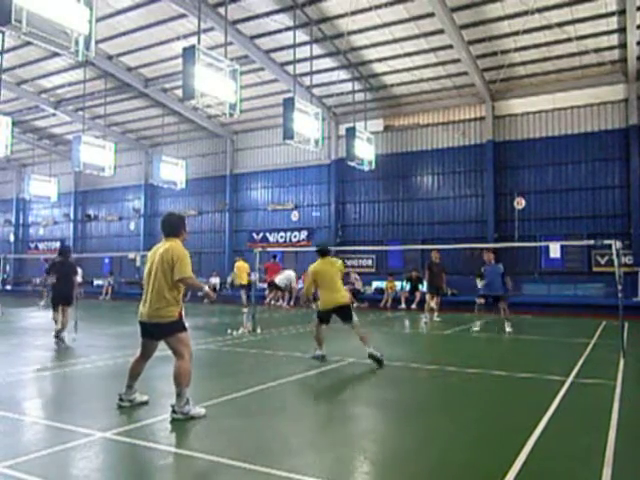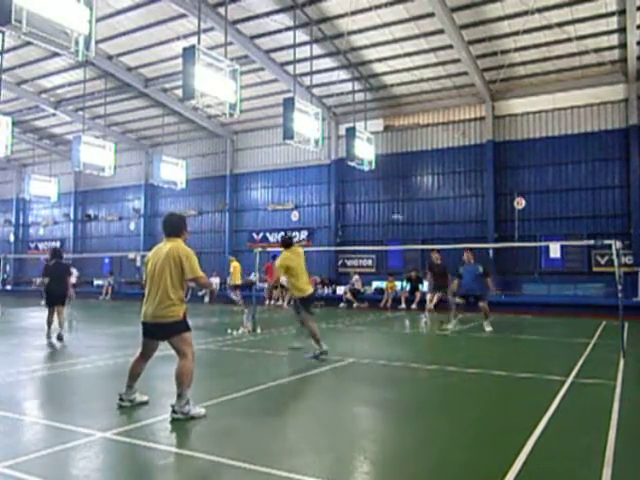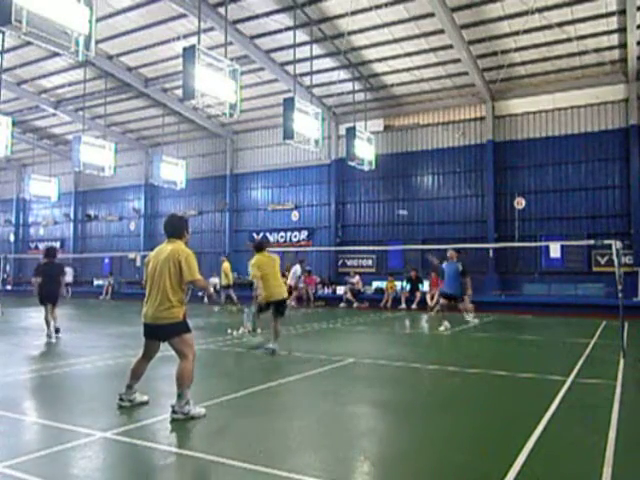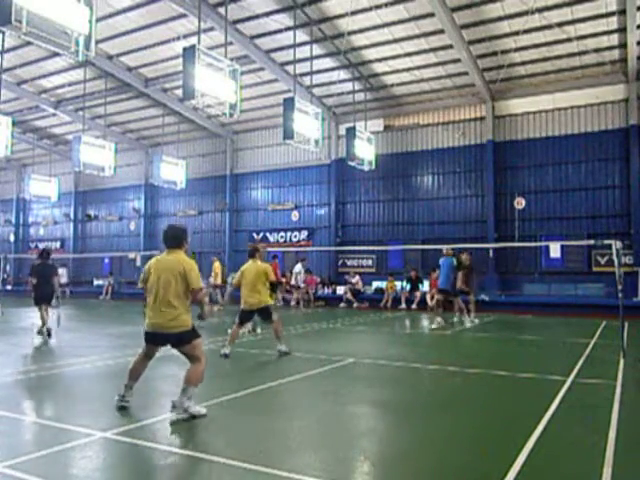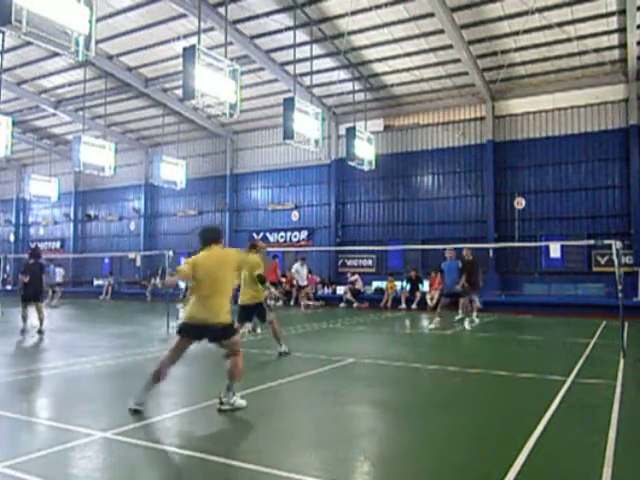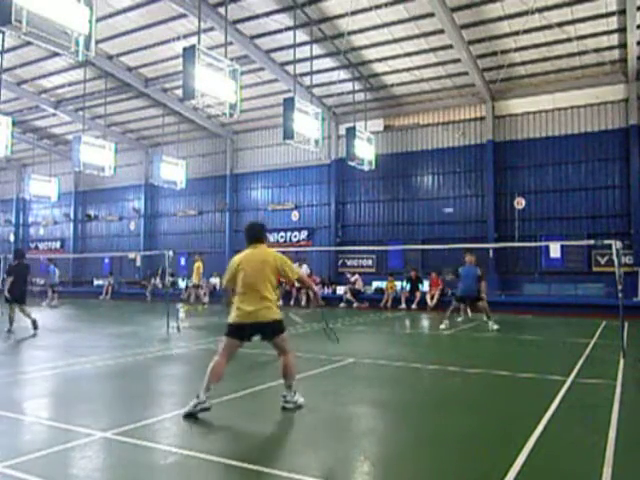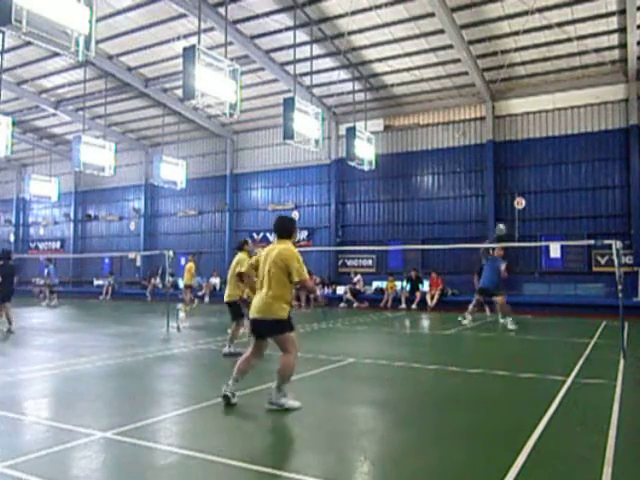
dt=0.3s
person 1, frame 1
left shoulder: (155, 249)
right shoulder: (178, 250)
right elbow: (186, 280)
right wrist: (204, 288)
left hip: (147, 313)
right hip: (168, 314)
left knee: (144, 355)
right knee: (184, 355)
left ankle: (128, 395)
right ankle: (181, 406)
person 1, frame 2
left shoulder: (154, 251)
right shoulder: (183, 251)
right elbow: (200, 280)
right wrist: (211, 286)
left hip: (149, 313)
right hip: (171, 314)
left knee: (145, 355)
right knee: (187, 355)
left ankle: (128, 395)
right ankle: (182, 406)
person 1, frame 3
left shoulder: (155, 252)
right shoulder: (183, 252)
right elbow: (197, 283)
right wrist: (209, 289)
left hip: (150, 315)
right hip: (172, 315)
left knee: (147, 355)
right knee: (188, 356)
left ankle: (128, 395)
right ankle: (182, 406)
person 1, frame 4
left shoulder: (154, 262)
right shoulder: (188, 264)
left elbow: (141, 287)
right elbow: (200, 296)
right wrist: (204, 305)
left hip: (154, 324)
right hip: (179, 324)
left knee: (145, 356)
right knee: (198, 360)
left ankle: (124, 395)
right ankle: (182, 403)
person 1, frame 5
left shoulder: (196, 260)
right shoulder: (231, 256)
left elbow: (178, 278)
left hip: (194, 318)
right hip: (219, 319)
left knee: (172, 356)
right knee: (236, 354)
left ankle: (141, 397)
right ankle: (229, 398)
person 1, frame 6
left shoulder: (237, 260)
right shoulder: (276, 257)
left elbow: (227, 286)
right elbow: (300, 279)
right wrist: (313, 288)
left hip: (240, 317)
right hip: (268, 316)
left knee: (221, 357)
right knee: (286, 353)
left ankle: (202, 399)
right ankle: (290, 397)
person 1, frame 7
left shoulder: (266, 251)
right shoulder: (291, 253)
left elbow: (246, 273)
right elbow: (305, 284)
left hip: (258, 310)
right hip: (276, 311)
left knee: (254, 352)
right knee: (290, 352)
left ankle: (231, 387)
right ankle: (278, 397)
